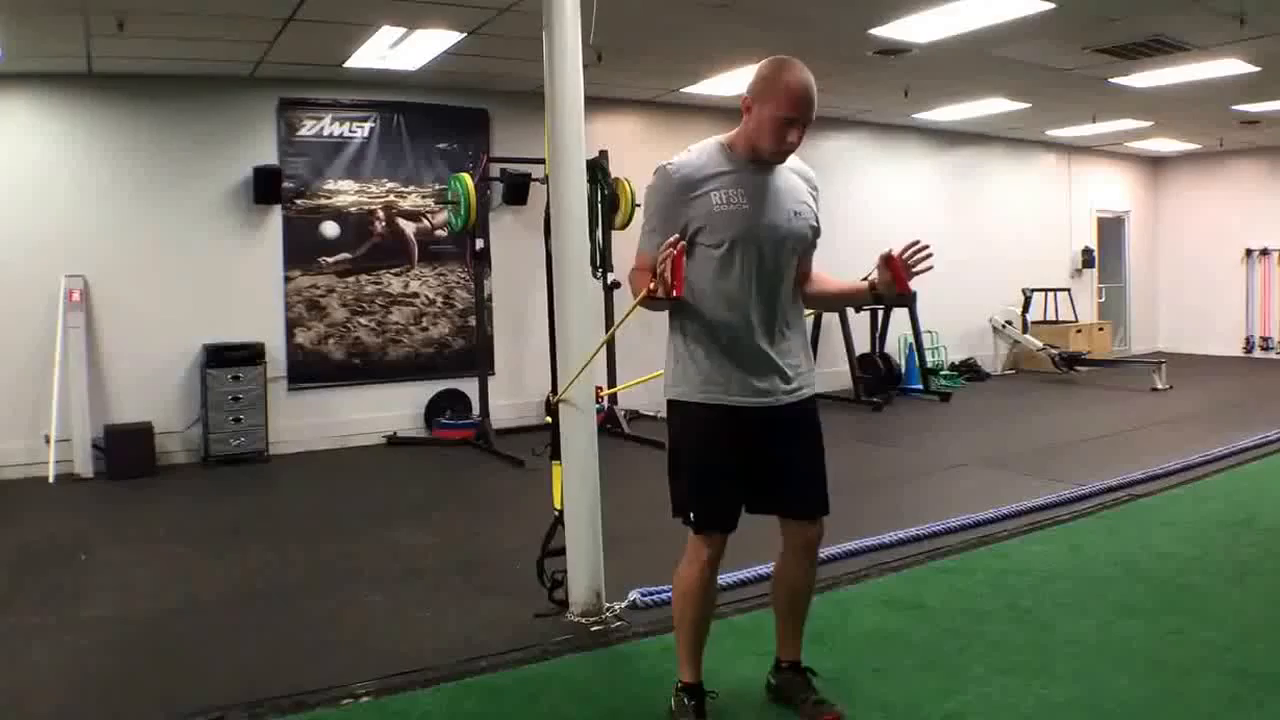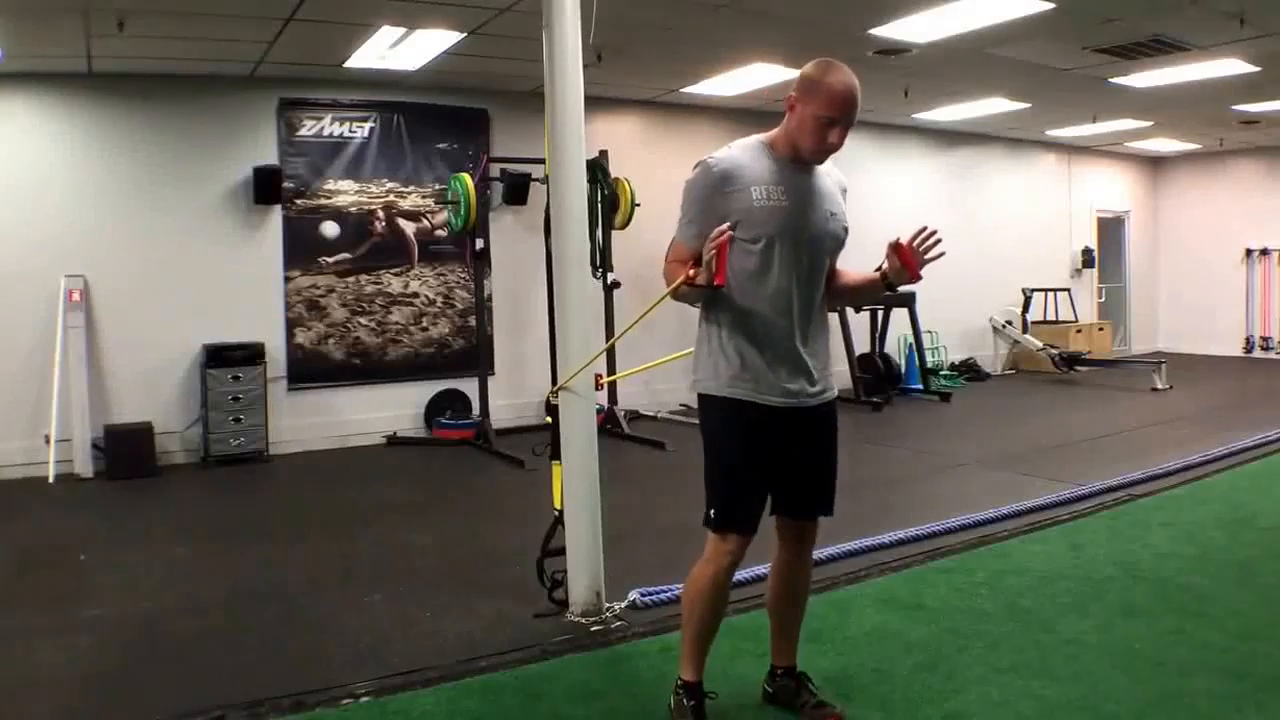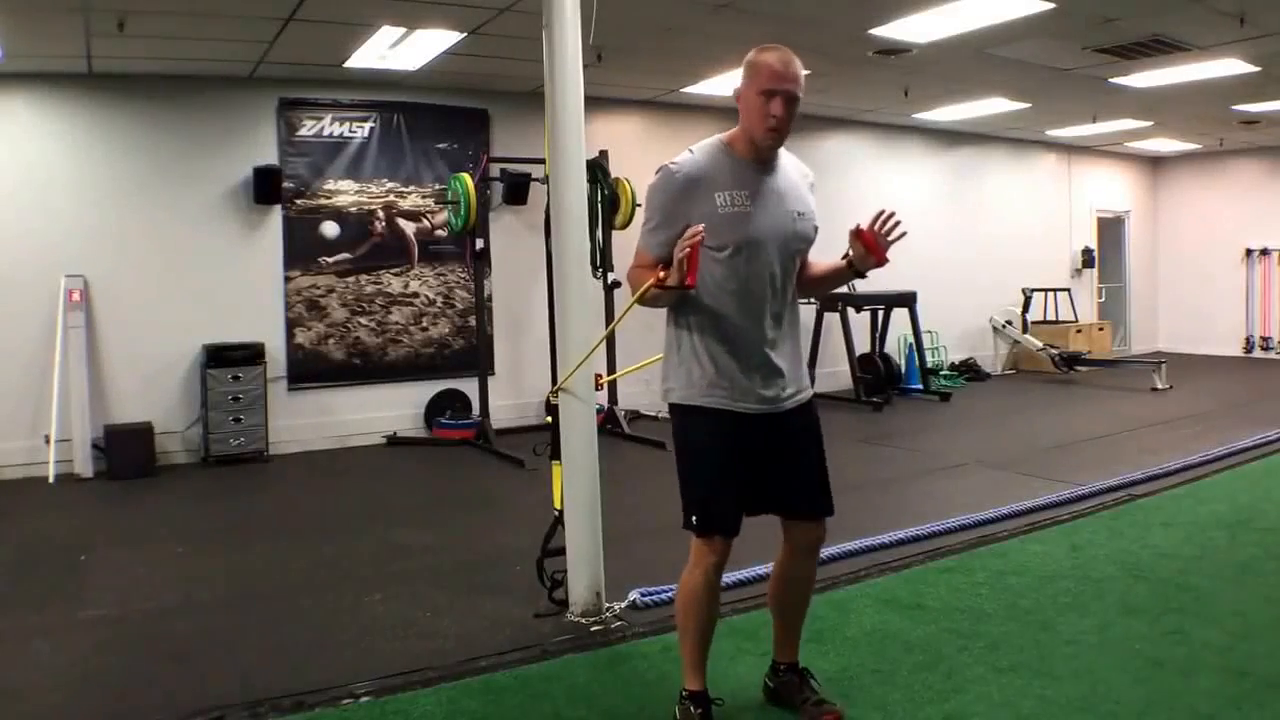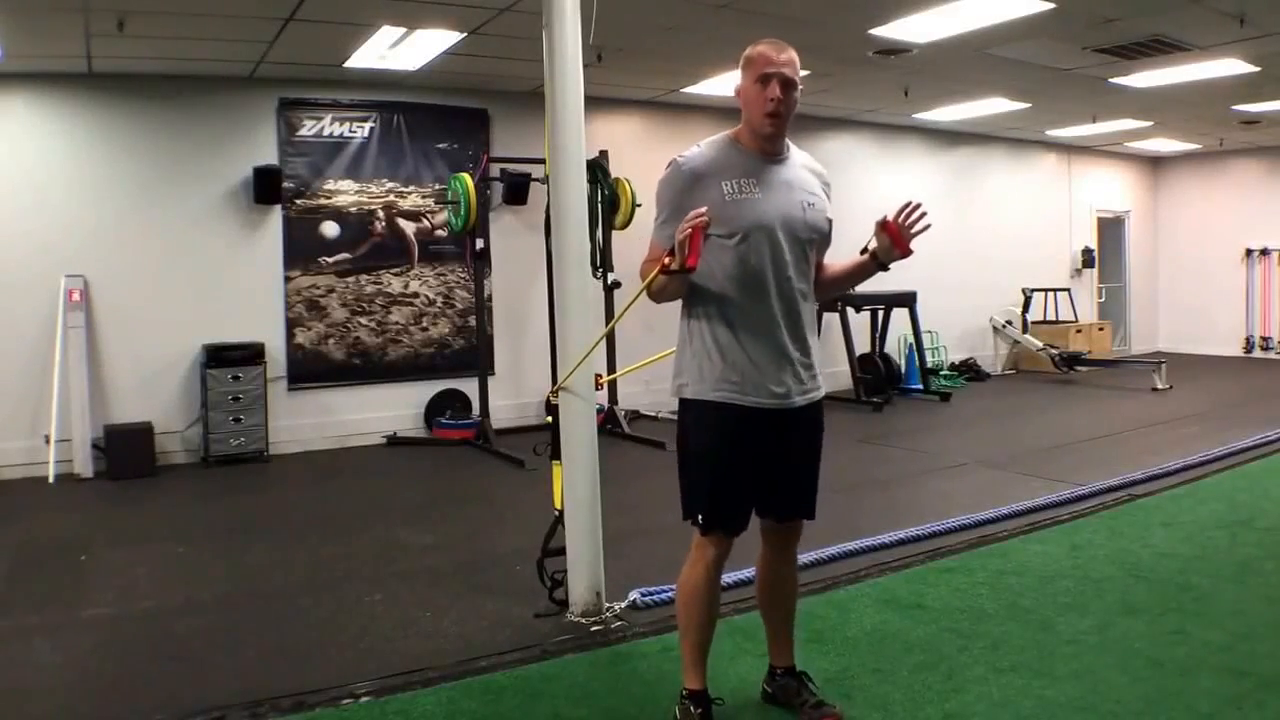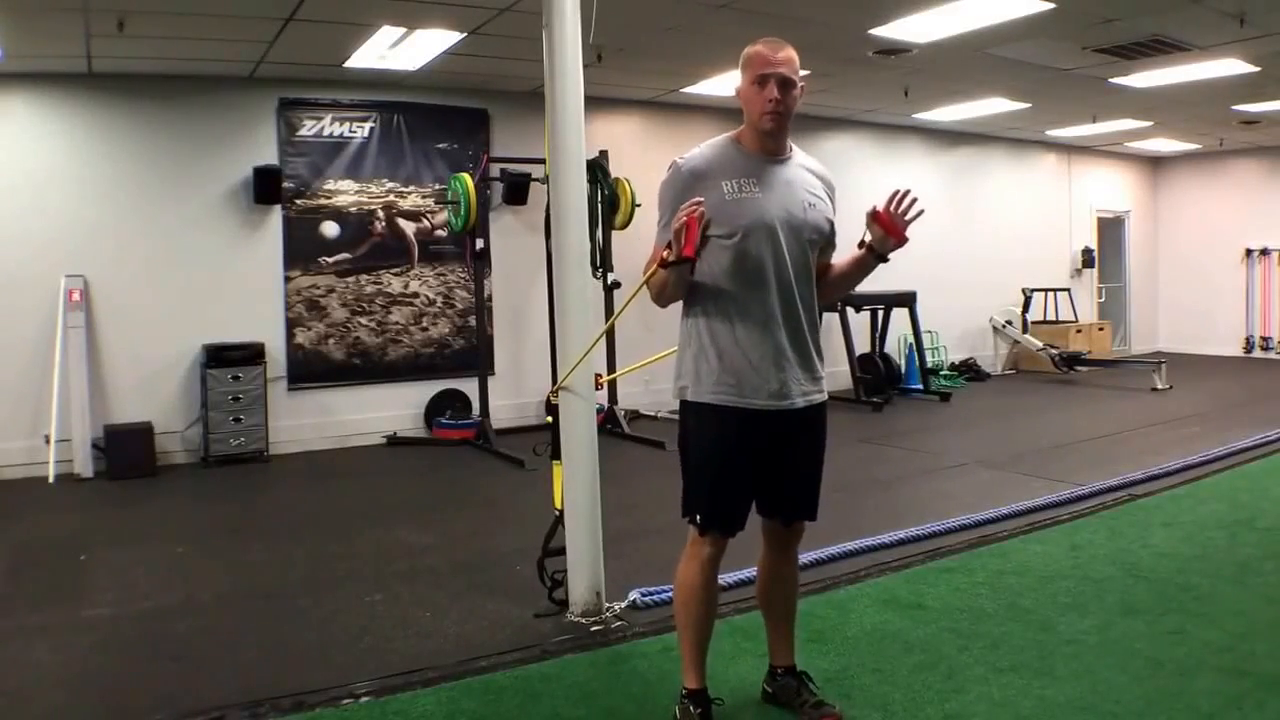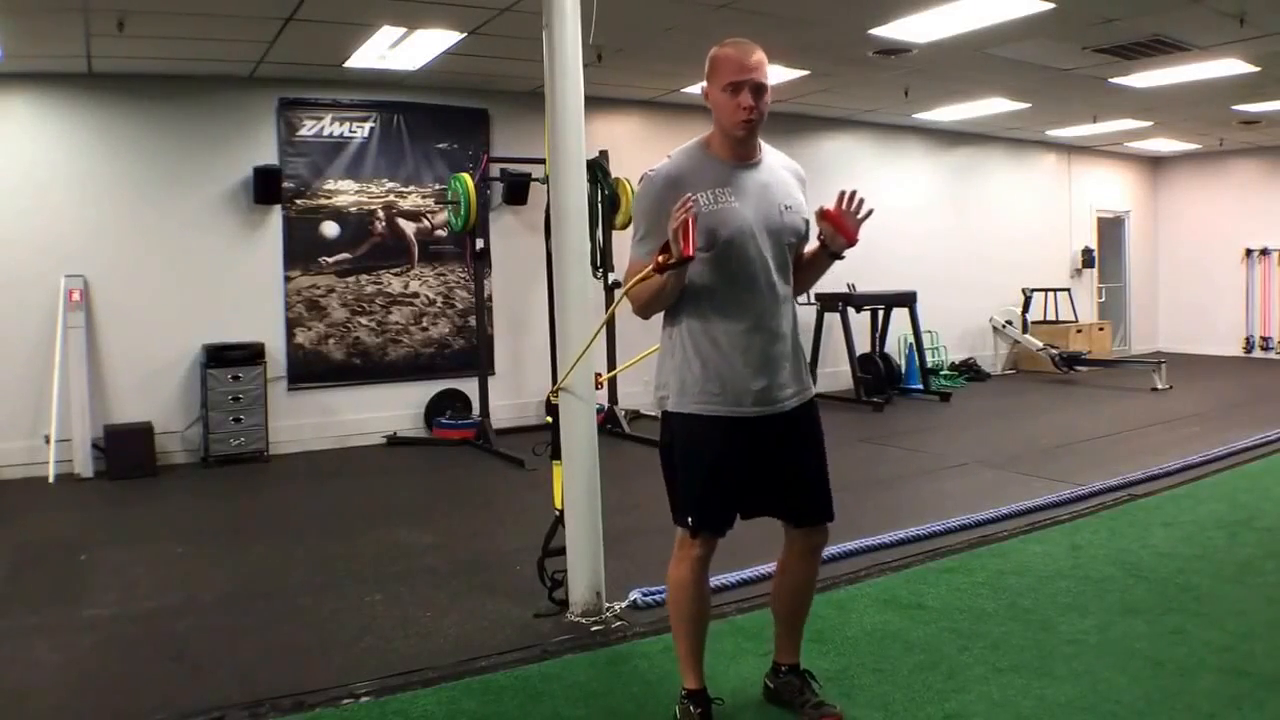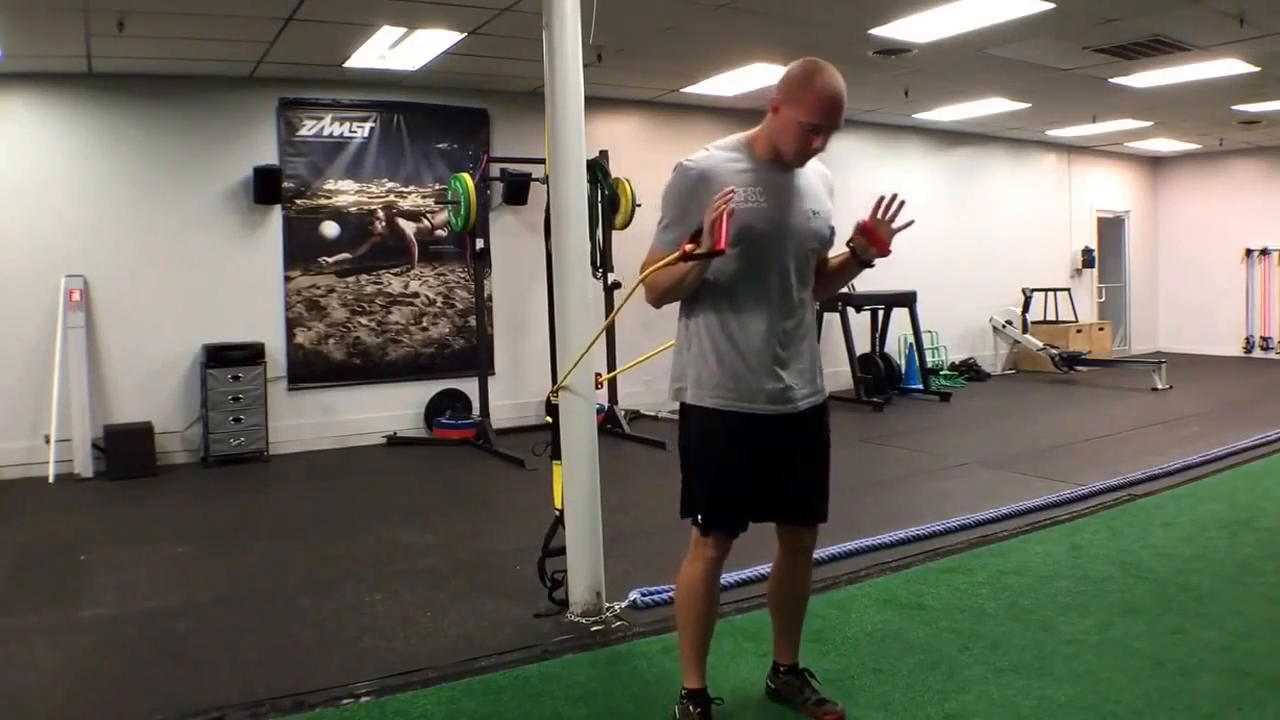
dt=0.5s
person 1, frame 1
left shoulder: (803, 183)
right shoulder: (684, 176)
right elbow: (642, 281)
left wrist: (871, 289)
right wrist: (662, 288)
left hip: (790, 391)
right hip: (709, 395)
left knee: (804, 531)
right knee: (707, 543)
person 1, frame 2
left shoulder: (833, 187)
right shoulder: (723, 172)
right elbow: (674, 271)
left wrist: (886, 277)
right wrist: (702, 278)
left hip: (811, 391)
right hip: (737, 390)
left knee: (799, 536)
right knee: (729, 542)
person 1, frame 3
left shoulder: (799, 179)
right shoulder: (685, 177)
right elbow: (640, 282)
left wrist: (853, 265)
right wrist: (675, 280)
left hip: (789, 393)
right hip: (712, 398)
left knee: (808, 532)
right knee: (713, 545)
person 1, frame 4
left shoulder: (812, 176)
right shoulder: (694, 170)
right elbow: (655, 283)
left wrist: (875, 258)
right wrist: (679, 264)
left hip: (798, 391)
right hip: (719, 393)
left knee: (784, 536)
right knee: (713, 540)
person 1, frame 5
left shoulder: (817, 179)
right shoulder: (696, 171)
right elbow: (660, 292)
left wrist: (874, 251)
right wrist: (677, 254)
left hip: (800, 392)
right hip: (720, 394)
left knee: (786, 535)
right knee: (709, 538)
person 1, frame 6
left shoulder: (790, 175)
right shoulder: (669, 180)
right elbow: (640, 301)
left wrist: (830, 249)
right wrist: (674, 260)
left hip: (788, 394)
right hip: (703, 401)
left knee: (809, 534)
right knee: (698, 542)
person 1, frame 7
left shoulder: (819, 183)
right shoulder: (701, 174)
right elbow: (655, 288)
left wrist: (860, 256)
right wrist: (704, 250)
left hip: (801, 395)
right hip: (720, 398)
left knee: (800, 537)
right knee: (711, 544)
